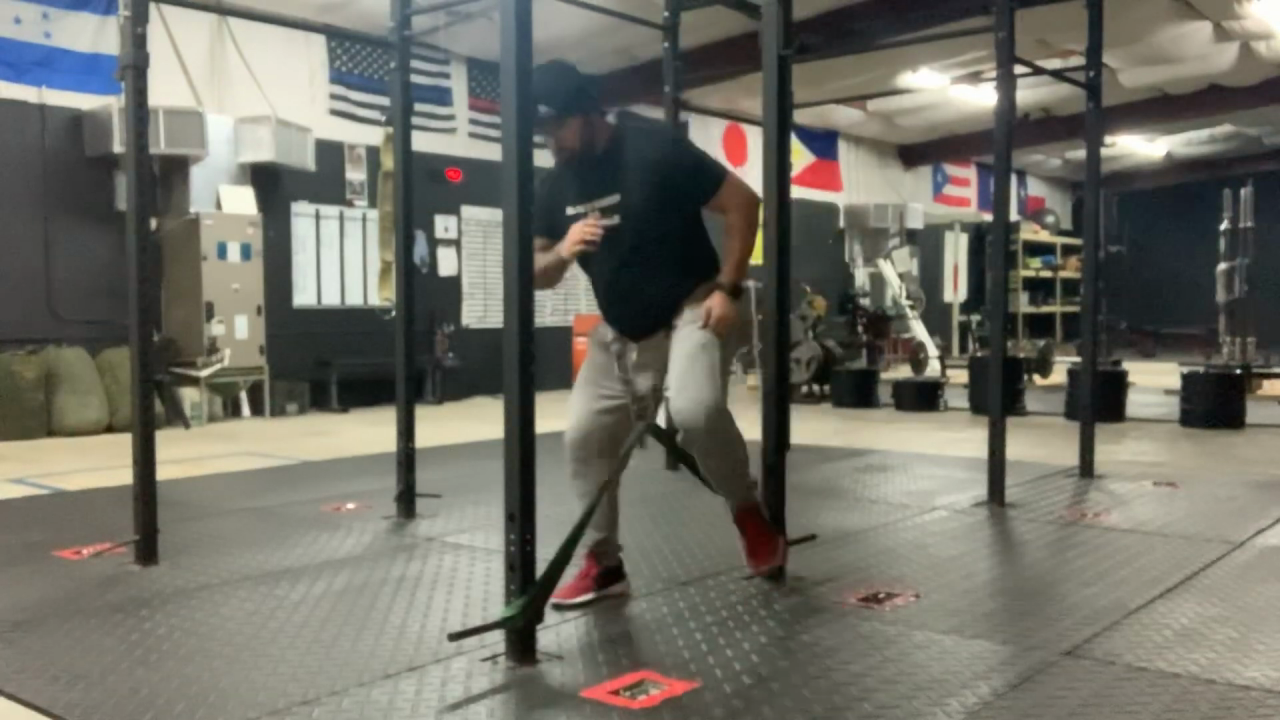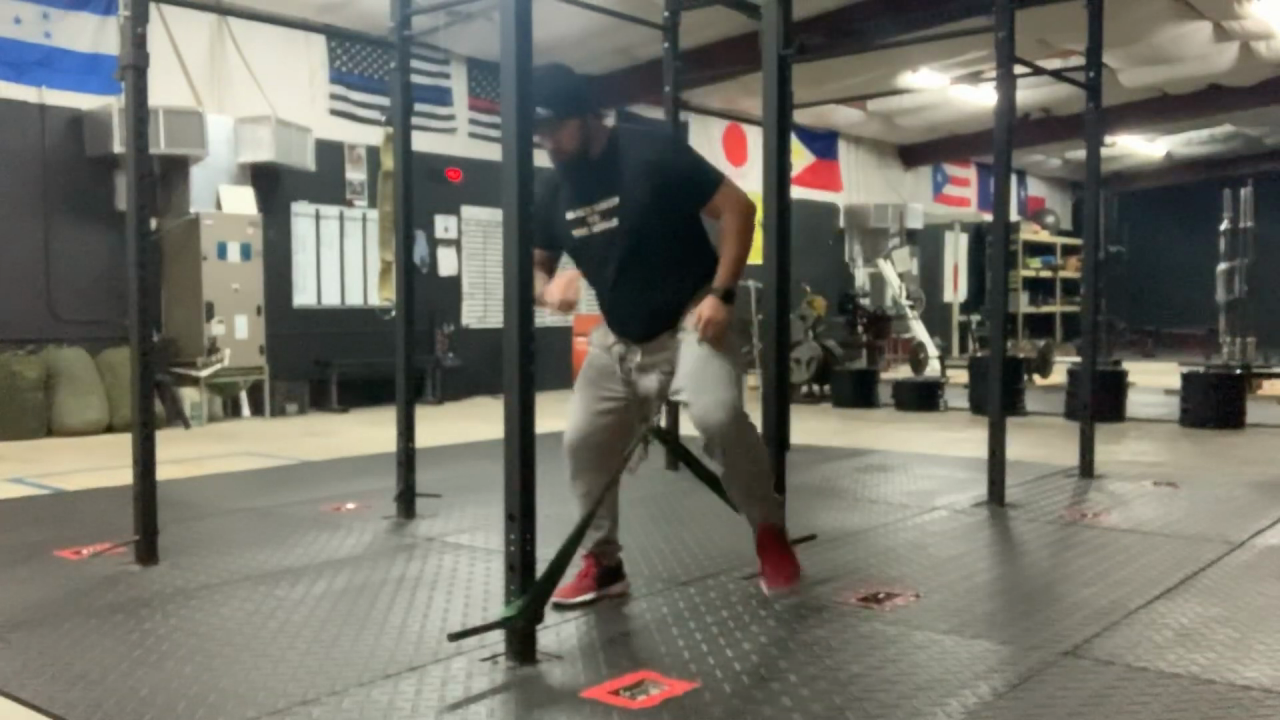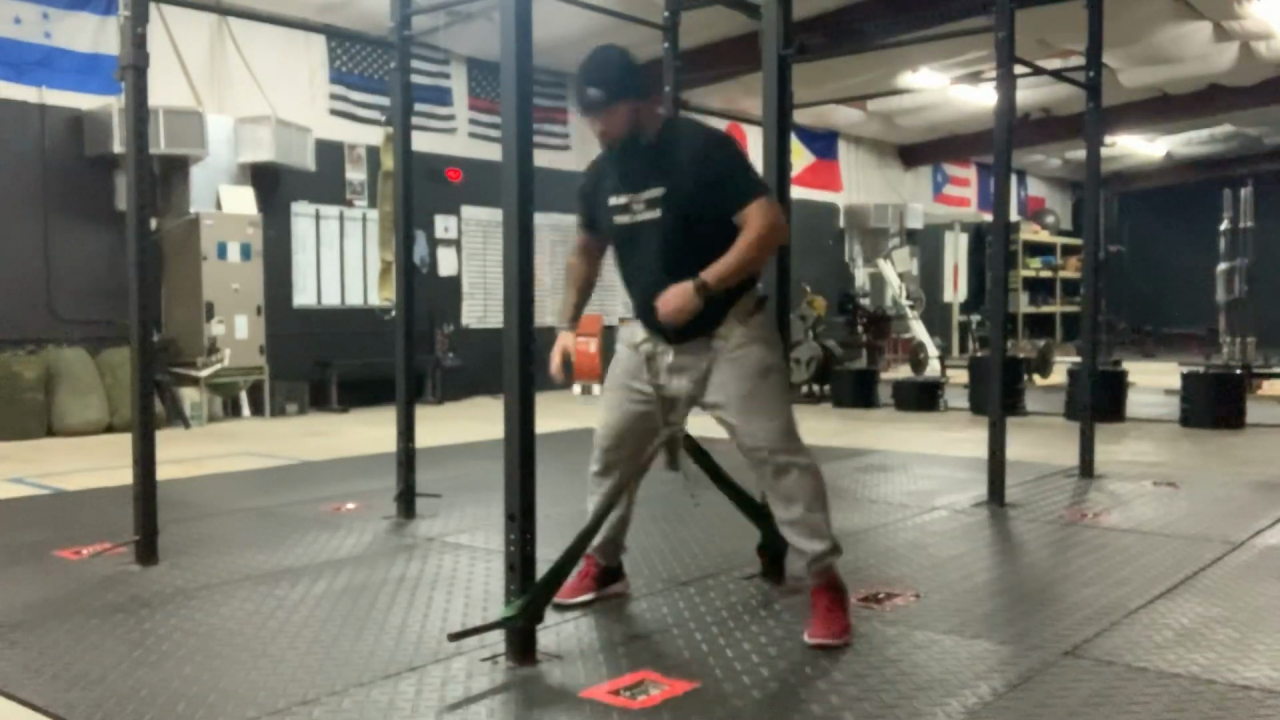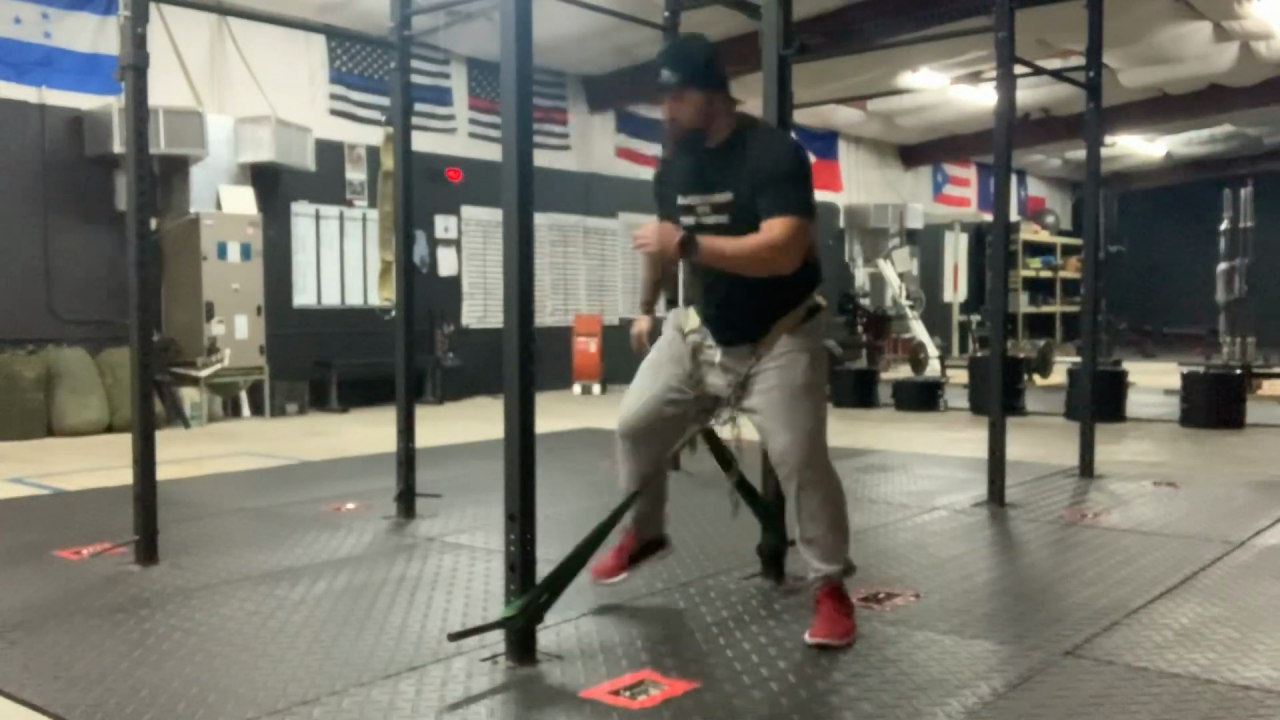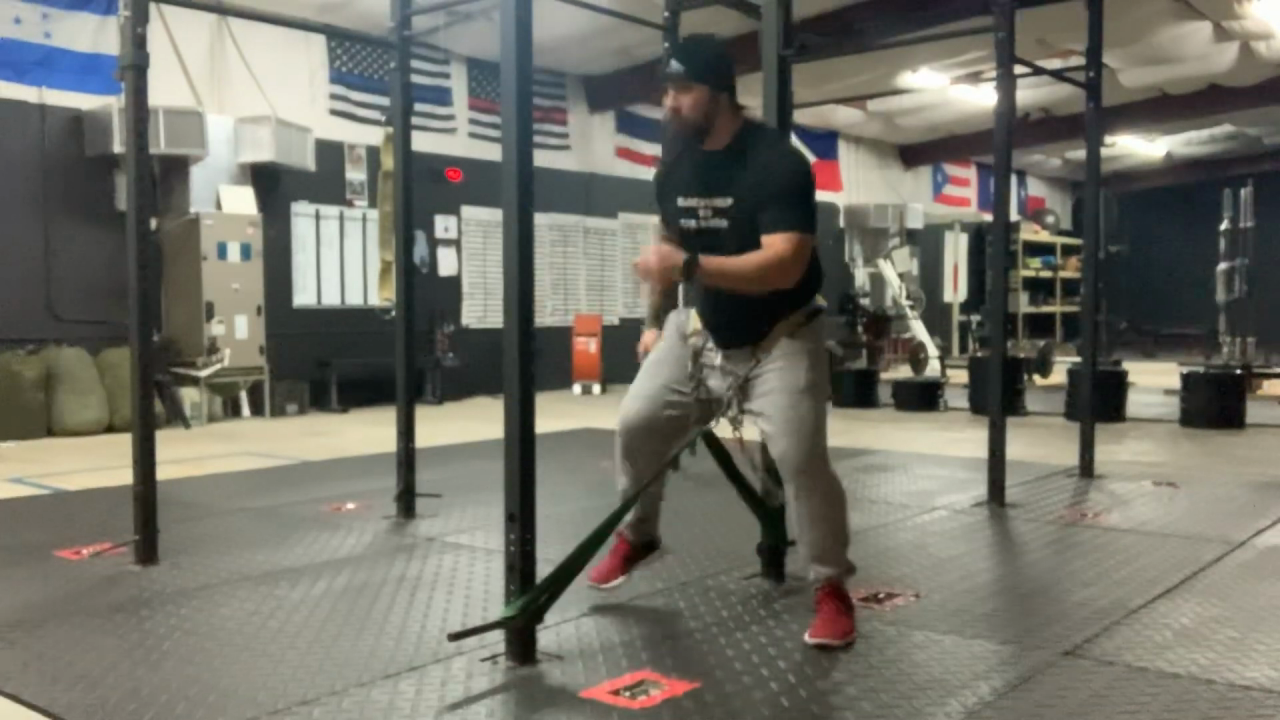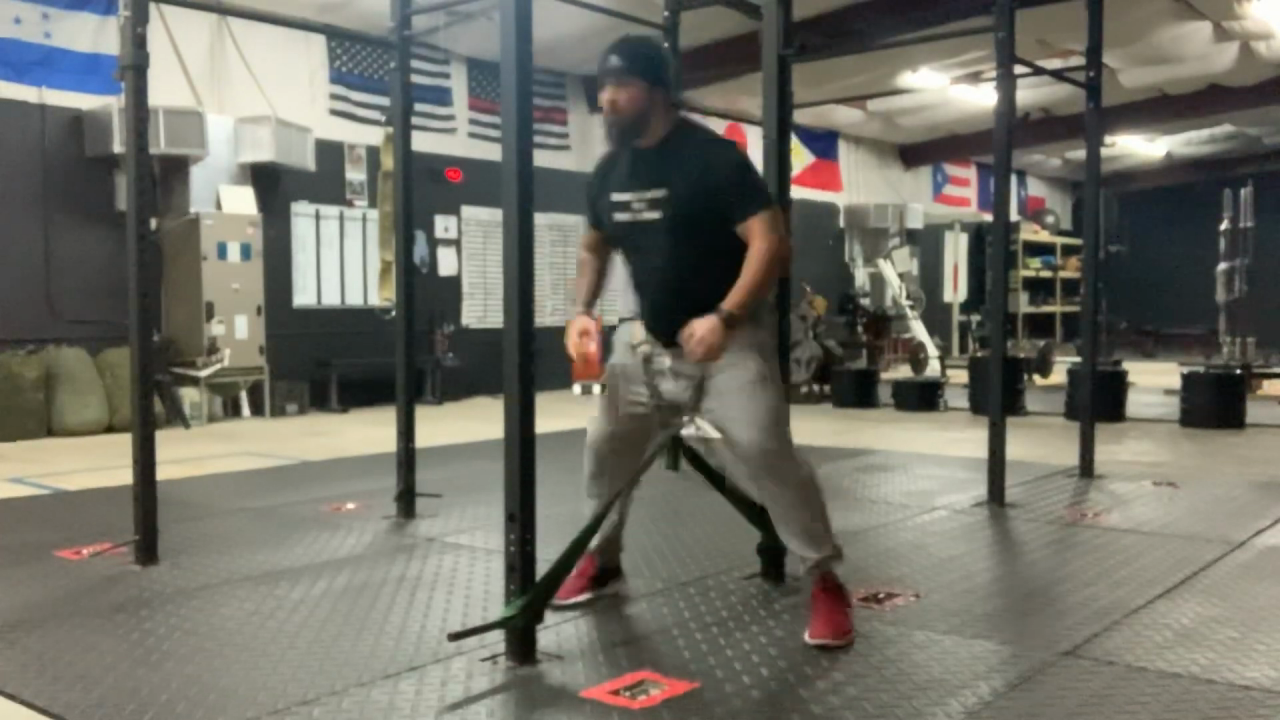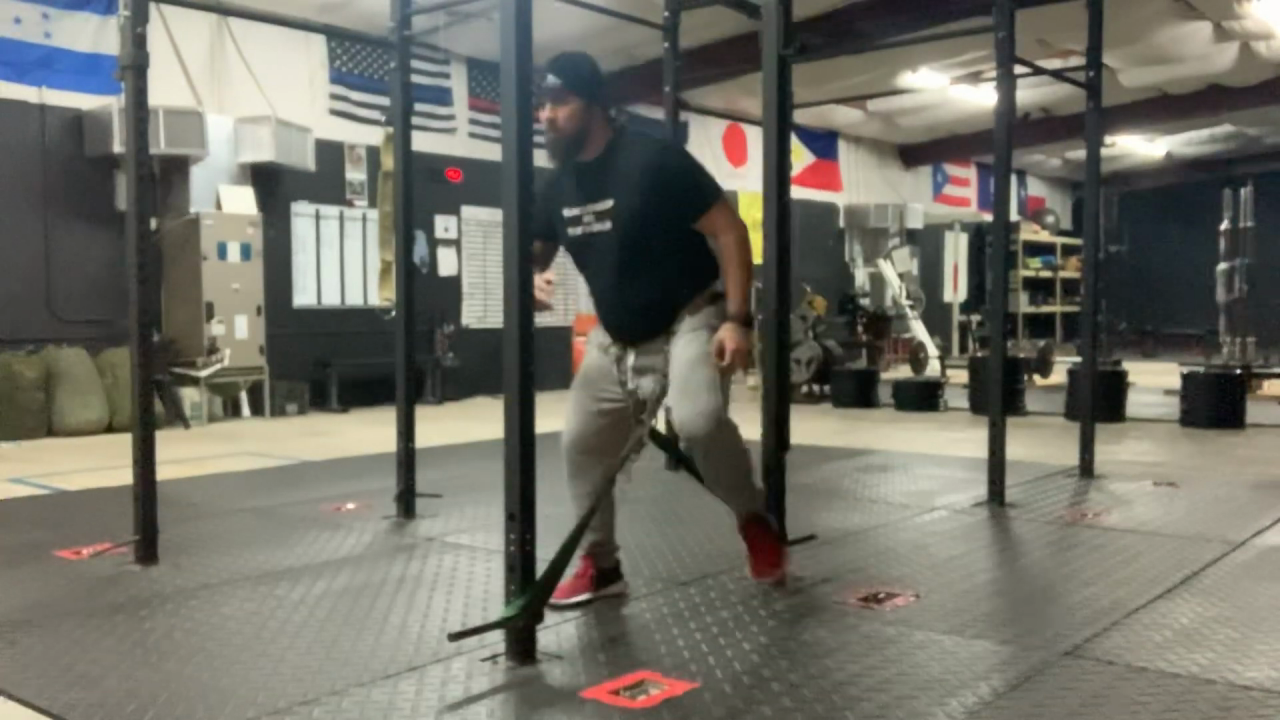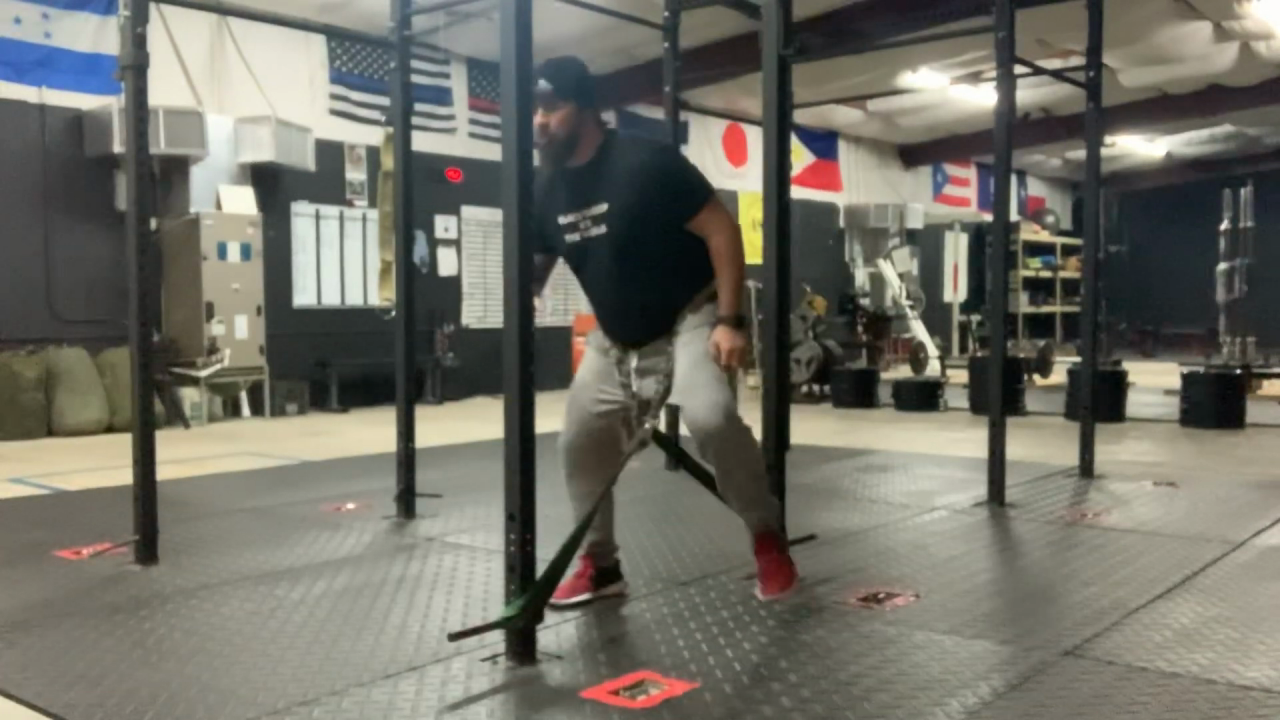
dt=0.2s
person 1, frame 1
left shoulder: (658, 151)
right shoulder: (555, 186)
left elbow: (742, 203)
right elbow: (540, 271)
left wrist: (728, 288)
right wrist: (562, 253)
left hip: (689, 313)
right hip: (619, 335)
left knee: (697, 412)
right knee: (586, 442)
left ankle: (746, 506)
right ankle: (603, 563)
person 1, frame 2
left shoulder: (655, 154)
right shoulder: (552, 192)
left elbow: (737, 209)
right elbow: (534, 269)
left wrist: (721, 292)
right wrist: (549, 292)
left hip: (692, 320)
right hip: (620, 339)
left knee: (718, 416)
right knee: (584, 443)
left ankle: (767, 526)
right ankle: (603, 563)
person 1, frame 3
left shoulder: (706, 149)
right shoulder: (600, 175)
left elbow: (768, 226)
right elbow: (586, 251)
left wrist: (702, 288)
right wrist: (568, 325)
left hip: (729, 330)
right hip: (649, 339)
left knee: (774, 447)
right knee: (612, 446)
left ankle: (824, 580)
right ankle: (603, 563)
person 1, frame 4
left shoulder: (776, 155)
right shoulder: (674, 166)
left elbow: (784, 252)
left wrist: (686, 245)
right wrist: (647, 308)
left hip: (780, 337)
right hip: (700, 330)
left knee: (801, 461)
right knee: (637, 425)
left ankle: (831, 587)
right ankle: (643, 532)
person 1, frame 5
left shoulder: (777, 163)
right shoulder: (675, 168)
left elbow: (786, 266)
left wrist: (688, 265)
right wrist: (655, 320)
left hip: (780, 339)
right hip: (701, 331)
left knee: (801, 461)
right knee: (636, 426)
left ankle: (831, 588)
right ankle: (638, 535)
person 1, frame 6
left shoulder: (713, 157)
right shoulder: (609, 170)
left elbow: (768, 242)
right elbow: (594, 247)
left wrist: (724, 317)
right wrist: (583, 311)
left hip: (726, 335)
right hip: (650, 337)
left knee: (765, 451)
right knee: (605, 447)
left ankle: (825, 581)
right ankle: (601, 563)
person 1, frame 7
left shoulder: (655, 160)
right shoulder: (556, 187)
left elbow: (728, 231)
right elbow: (533, 253)
left wrist: (737, 320)
right wrist: (530, 280)
left hip: (690, 321)
right hip: (617, 339)
left knee: (699, 420)
right knee: (583, 445)
left ankle: (751, 516)
right ankle: (600, 562)
person 1, frame 8
left shoulder: (648, 162)
right shoulder: (548, 192)
left elbow: (722, 230)
right elbow: (532, 268)
left wrist: (731, 320)
left hip: (691, 320)
right hip: (617, 340)
left knee: (711, 417)
right knee: (580, 443)
left ankle: (764, 530)
right ankle: (600, 563)
